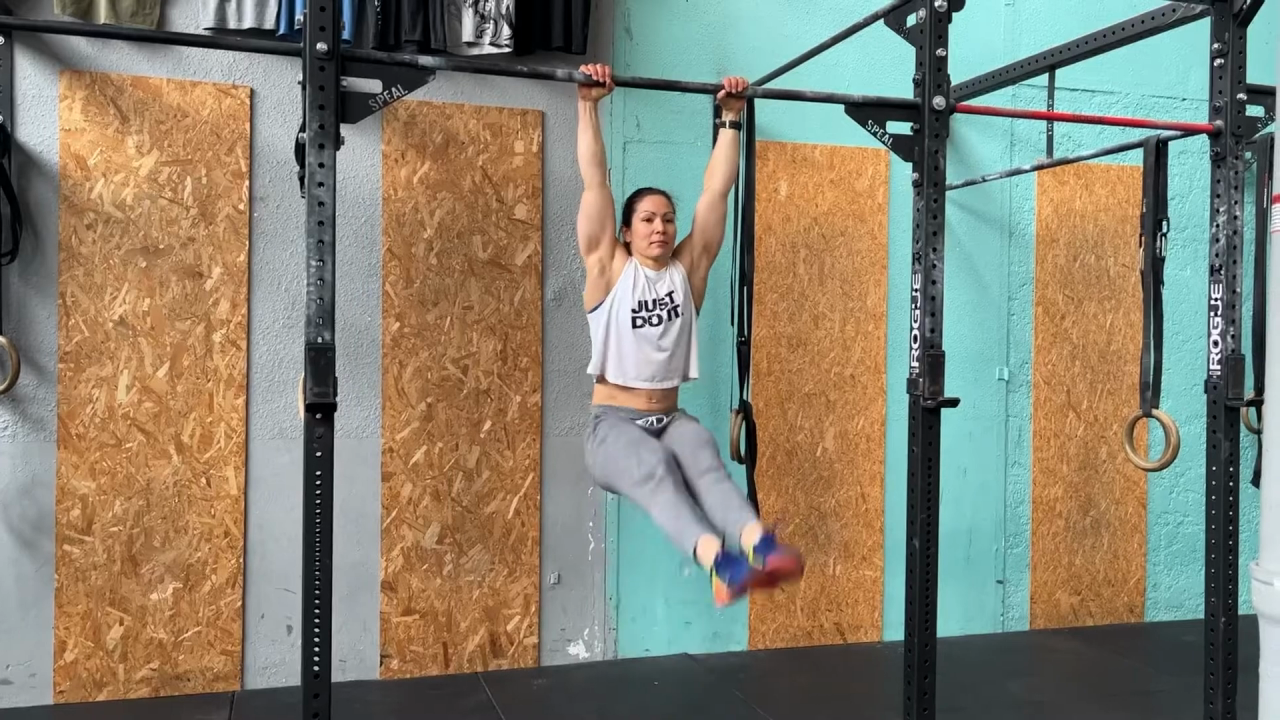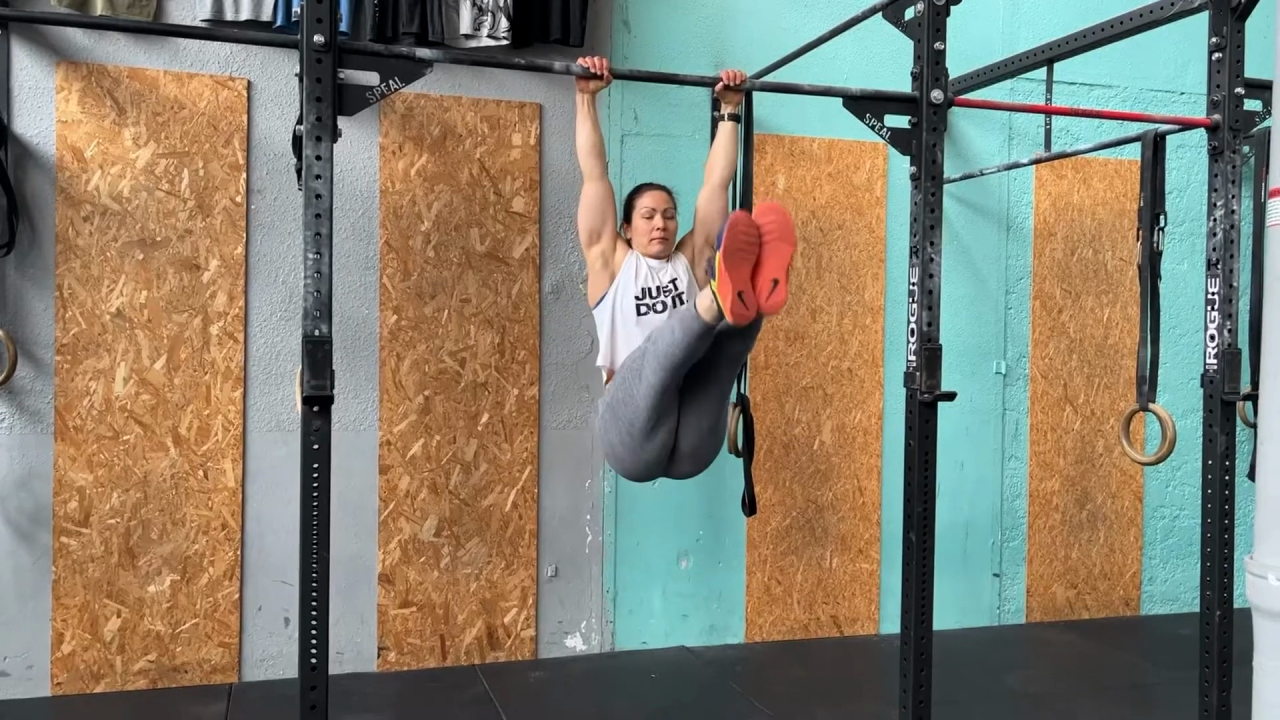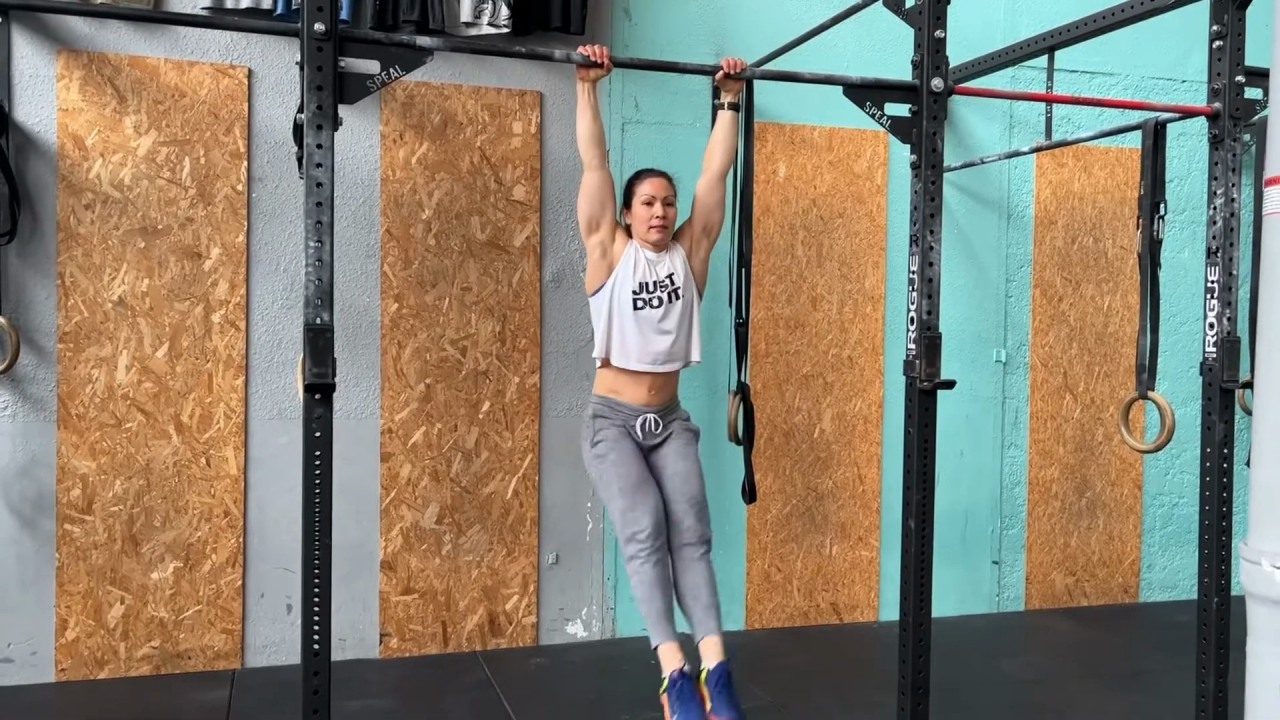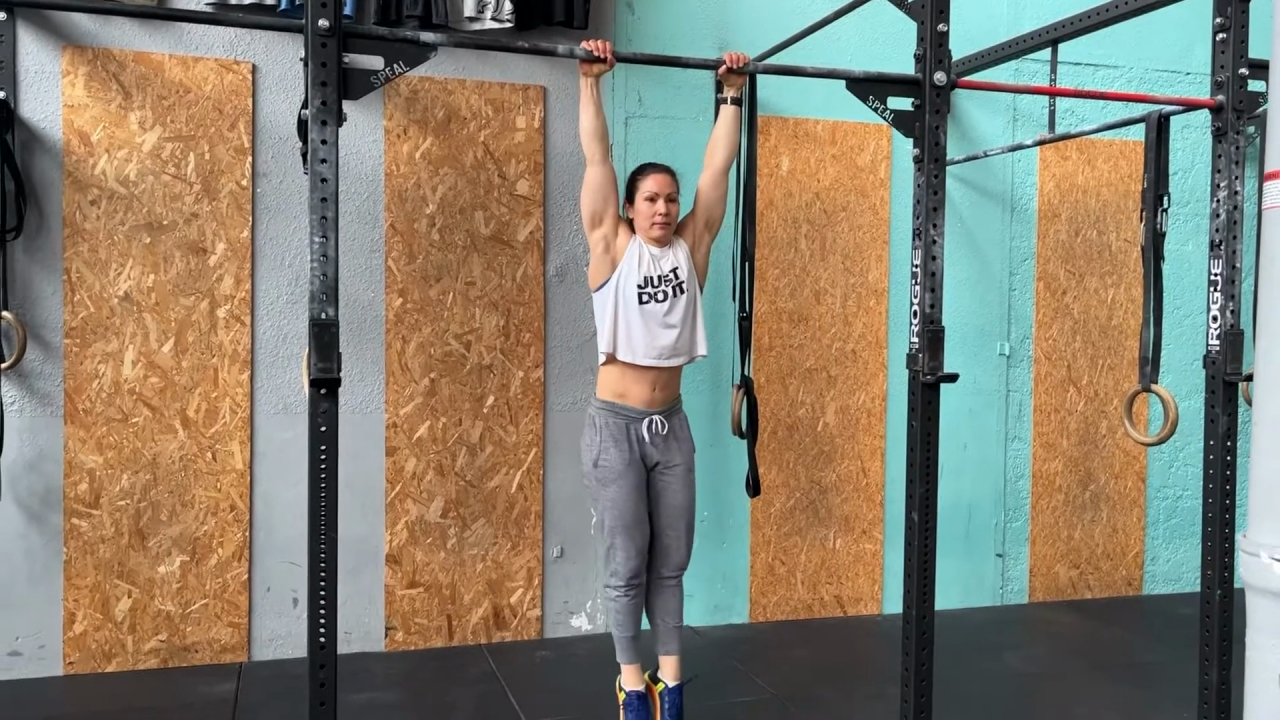
dt=0.7s
person 1, frame 1
left shoulder: (687, 267)
right shoulder: (608, 267)
left elbow: (716, 193)
right elbow: (593, 184)
left wrist: (730, 120)
right wrist: (587, 105)
left hip: (671, 420)
right hip: (613, 425)
left knee: (706, 467)
right knee: (654, 469)
left ankle: (756, 544)
right ankle: (717, 558)
person 1, frame 2
left shoulder: (691, 263)
right shoulder: (611, 264)
left elbow: (716, 184)
right elbow: (595, 175)
left wrist: (729, 110)
right wrist: (586, 99)
left hip: (691, 443)
right hip: (631, 428)
right knee: (659, 345)
left ankle: (746, 302)
right ankle: (724, 297)
person 1, frame 3
left shoulder: (688, 252)
right shoulder: (608, 251)
left elbow: (715, 175)
right elbow: (595, 165)
left wrist: (729, 100)
right wrist: (586, 87)
left hip: (670, 422)
right hip: (610, 422)
left knee: (691, 533)
right knee: (644, 530)
person 1, frame 4
left shoulder: (692, 247)
right shoulder: (611, 248)
left elbow: (717, 167)
right elbow: (596, 158)
left wrist: (732, 93)
right wrist: (590, 81)
left hip: (671, 424)
right hip: (616, 425)
left knee: (671, 564)
right knee: (628, 564)
